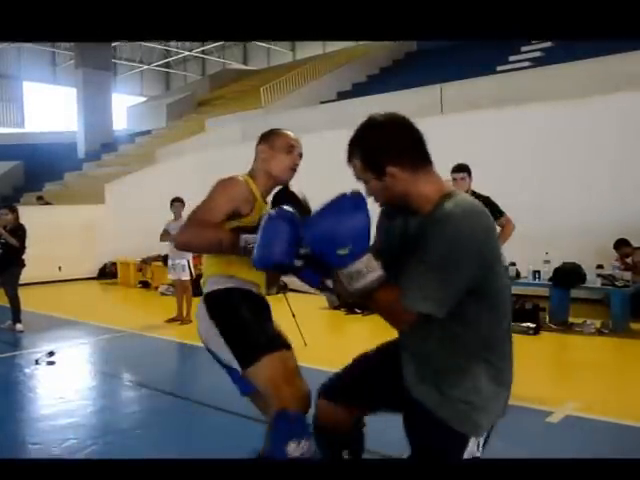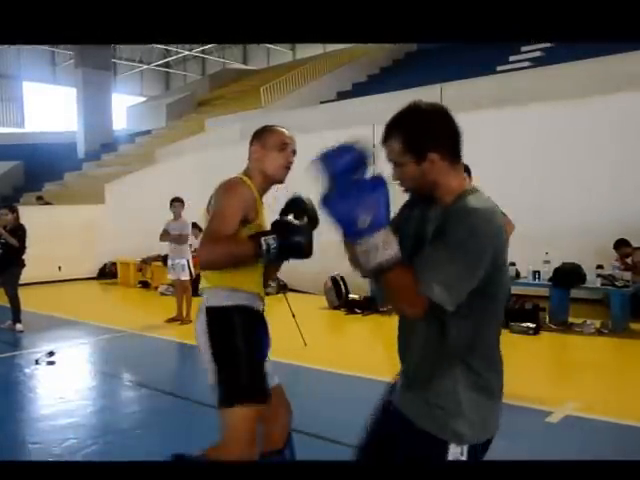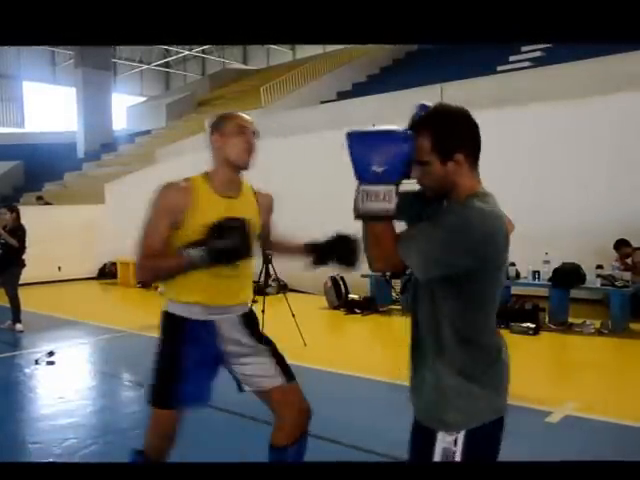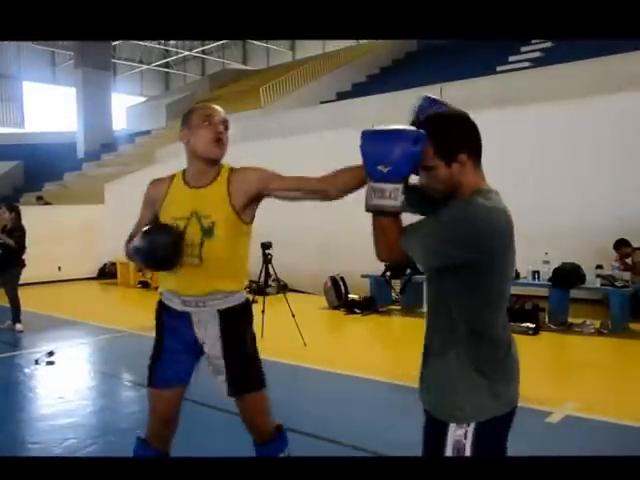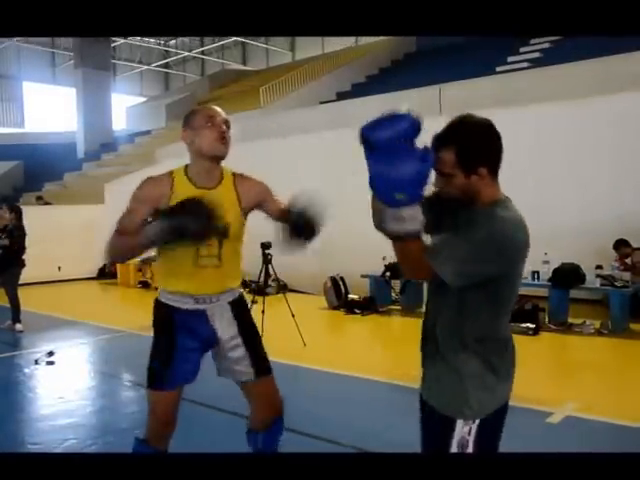
dt=0.2s
person 1, frame 1
left shoulder: (458, 226)
right shoulder: (398, 213)
left elbow: (400, 312)
right elbow: (383, 282)
left wrist: (349, 257)
right wrist: (312, 255)
left hip: (462, 386)
right hip: (414, 361)
right knee: (332, 403)
person 1, frame 2
left shoulder: (476, 222)
right shoulder: (419, 207)
left elbow: (412, 302)
left wrist: (368, 233)
right wrist: (352, 208)
left hip: (455, 401)
right hip: (416, 385)
right knee: (371, 456)
person 1, frame 3
left shoulder: (474, 221)
right shoulder: (440, 202)
left elbow: (383, 259)
left wrist: (375, 182)
right wrist: (381, 178)
left hip: (463, 394)
right hip: (453, 383)
person 1, frame 4
left shoulder: (477, 217)
right shoulder: (453, 199)
left elbow: (389, 250)
right elbow: (403, 198)
left wrist: (384, 179)
left hip: (472, 390)
right hip: (468, 379)
person 1, frame 5
left shoulder: (502, 229)
right shoulder: (454, 204)
left elbow: (416, 268)
right elbow: (386, 223)
left wrist: (401, 200)
right wrist: (387, 164)
left hip: (469, 380)
right hip: (451, 370)
person 2, frame 1
left shoulder: (261, 204)
right shoulder: (236, 187)
right elbow: (186, 236)
right wrist: (250, 240)
left hip: (241, 308)
right hip: (228, 304)
left knee: (284, 410)
right knee: (290, 393)
person 2, frame 2
left shoulder: (253, 201)
right shoulder: (238, 190)
right elbow: (208, 255)
left wrist: (289, 240)
right wrist: (271, 243)
left hip: (245, 320)
right hip: (229, 318)
left knee: (279, 417)
right knee: (241, 450)
person 2, frame 3
left shoulder: (259, 201)
right shoulder: (176, 196)
left elbow: (266, 242)
right elbow: (143, 270)
left wrist: (317, 250)
right wrist: (200, 252)
left hip: (238, 325)
right hip: (187, 325)
left knee: (296, 413)
right knee: (157, 443)
person 2, frame 4
left shoulder: (246, 181)
right shoulder: (160, 190)
left elbow: (323, 188)
right elbow: (132, 245)
left hip: (227, 313)
right hip: (175, 314)
left knee: (257, 419)
right knee: (160, 423)
person 2, frame 5
left shoulder: (244, 187)
right shoulder: (157, 188)
left elbow: (290, 220)
right elbow: (115, 250)
left wrist: (299, 221)
right wrist: (157, 229)
left hip: (228, 310)
right hip: (178, 312)
left knee: (269, 403)
right knee: (160, 423)
person 3, frame 1
left shoulder: (19, 228)
left elbow: (17, 243)
left hip: (13, 265)
left knee: (12, 293)
left ankle: (18, 322)
right ankle: (14, 320)
person 3, frame 2
left shoulder: (19, 228)
left elbow: (17, 243)
left hip: (14, 265)
left knee: (12, 293)
left ankle: (17, 322)
right ankle: (14, 320)
person 3, frame 3
left shoulder: (19, 228)
left elbow: (17, 243)
left hip: (14, 266)
left knee: (12, 293)
left ankle: (17, 322)
right ankle: (14, 320)
person 3, frame 4
left shoulder: (18, 228)
left elbow: (16, 243)
left hip: (14, 266)
left knee: (12, 293)
left ankle: (17, 322)
right ankle: (14, 320)
person 3, frame 5
left shoulder: (18, 229)
left elbow: (12, 243)
left hip: (13, 266)
left knee: (12, 293)
left ankle: (17, 322)
right ankle: (14, 320)
person 4, frame 1
left shoulder: (185, 223)
right shoulder: (169, 223)
right elbow: (162, 238)
left wrist: (170, 237)
right wrist: (175, 237)
left hip: (184, 258)
right hip: (172, 258)
left knee: (186, 286)
right knee: (177, 286)
left ankle: (188, 315)
right ankle: (179, 314)
person 4, frame 2
left shoulder: (185, 223)
right shoulder: (169, 223)
left elbow: (183, 240)
right elbow: (162, 238)
left wrist: (170, 237)
right wrist: (175, 237)
left hip: (183, 258)
right hip: (171, 258)
left knee: (186, 286)
right knee: (176, 286)
left ankle: (187, 315)
right ankle: (179, 314)
person 4, frame 3
left shoulder: (183, 222)
right shoulder: (168, 222)
left elbow: (181, 239)
right elbow: (160, 237)
left wrist: (170, 238)
right wrist: (171, 238)
left hip: (182, 257)
right hip: (170, 257)
left knee: (184, 286)
right knee: (174, 286)
left ankle: (186, 314)
right ankle: (177, 313)
person 4, frame 4
left shoulder: (184, 222)
right shoulder: (169, 222)
left elbow: (181, 239)
right elbow: (162, 237)
left wrist: (170, 238)
right wrist: (172, 238)
left hip: (181, 258)
right hip: (170, 257)
left knee: (184, 285)
right knee: (175, 286)
left ankle: (185, 314)
right ankle: (177, 313)
person 4, frame 5
left shoulder: (184, 221)
right shoulder: (169, 222)
left elbow: (182, 239)
right elbow: (162, 237)
left wrist: (169, 237)
right wrist: (170, 236)
left hip: (183, 258)
right hip: (171, 258)
left knee: (184, 286)
right knee: (175, 286)
left ankle: (186, 316)
right ankle: (177, 314)
